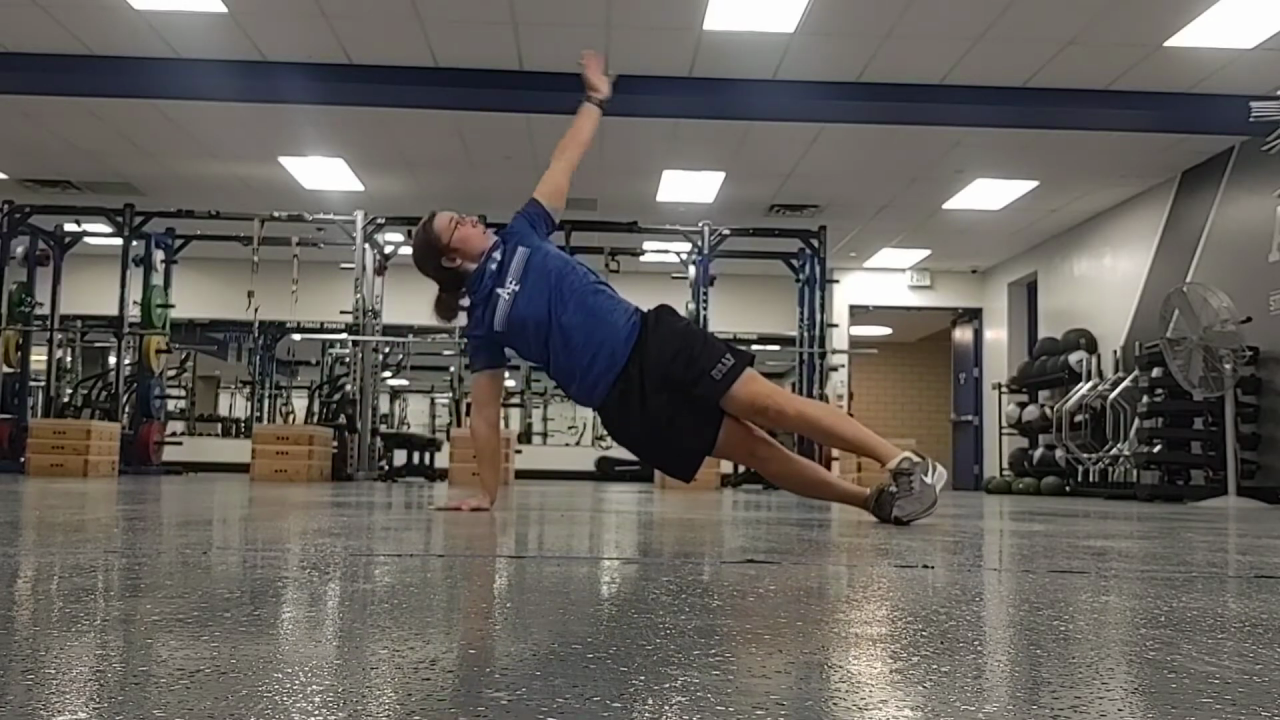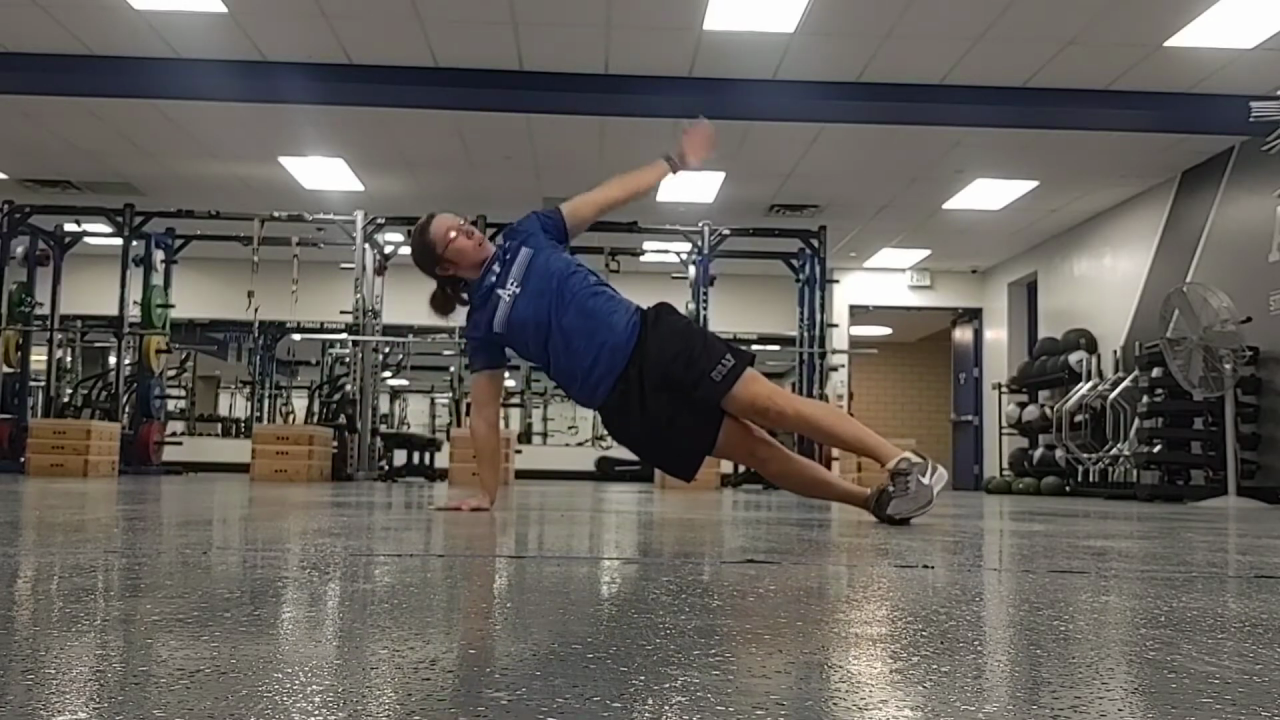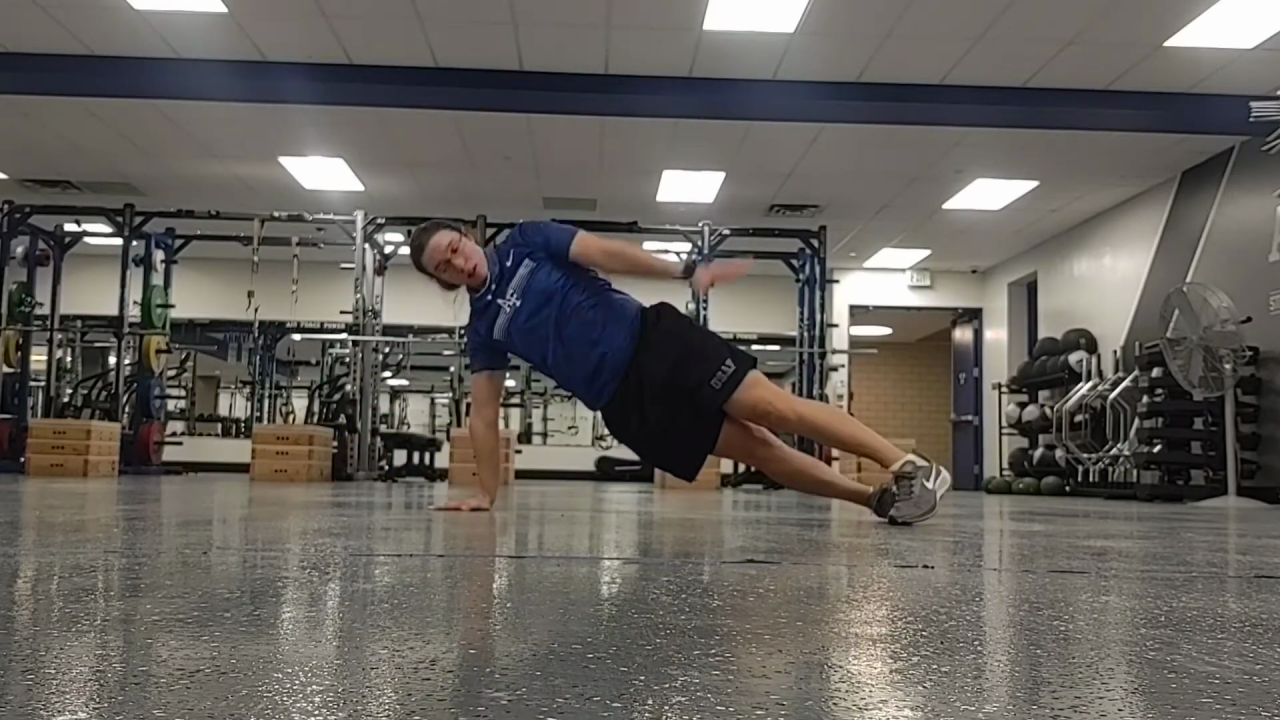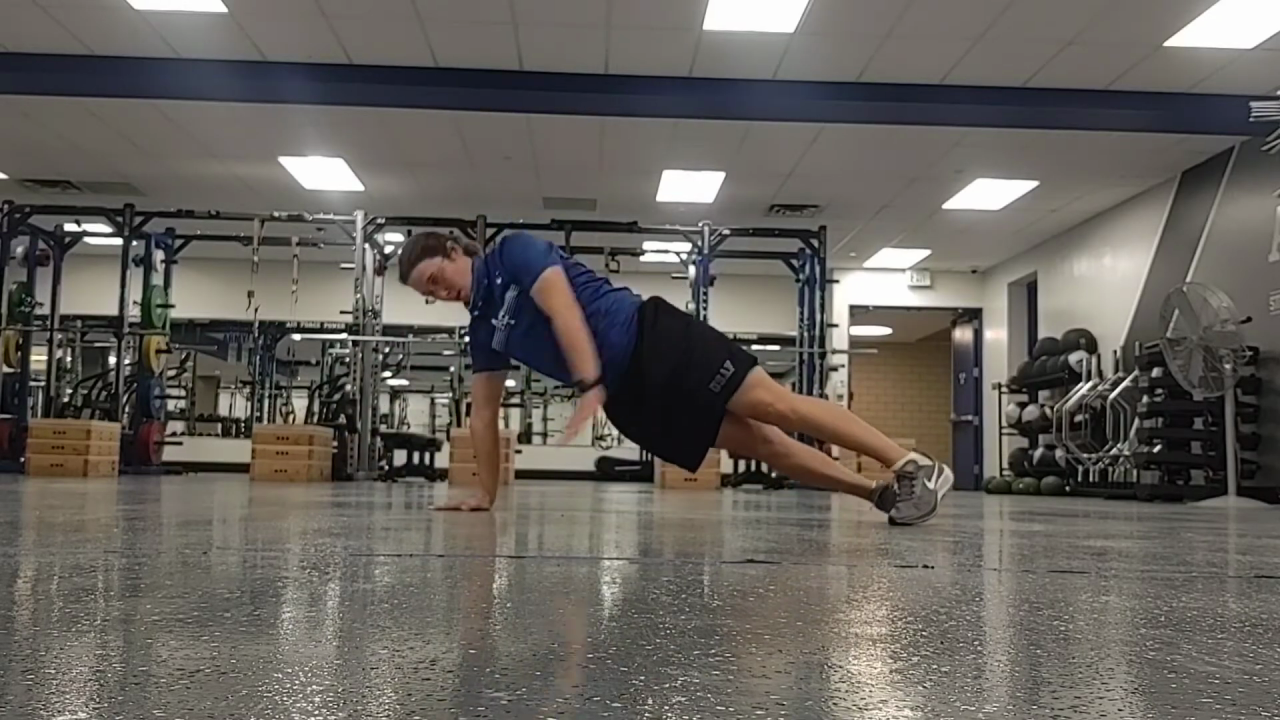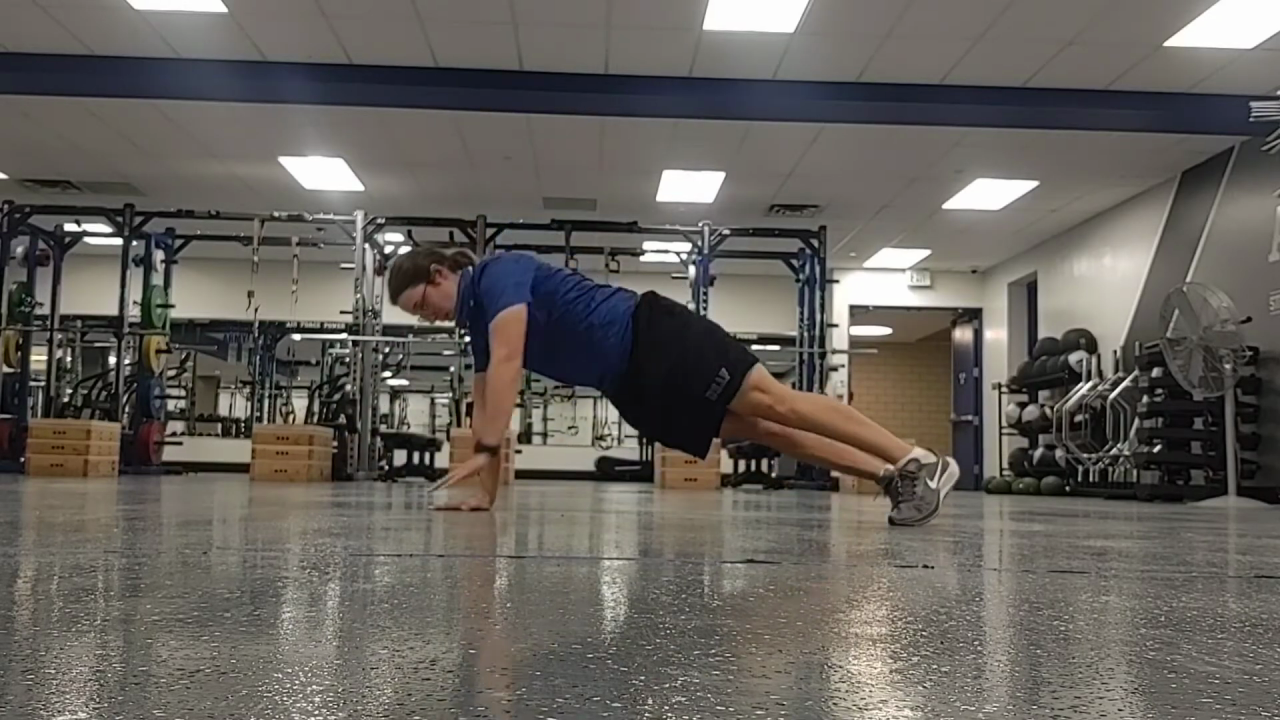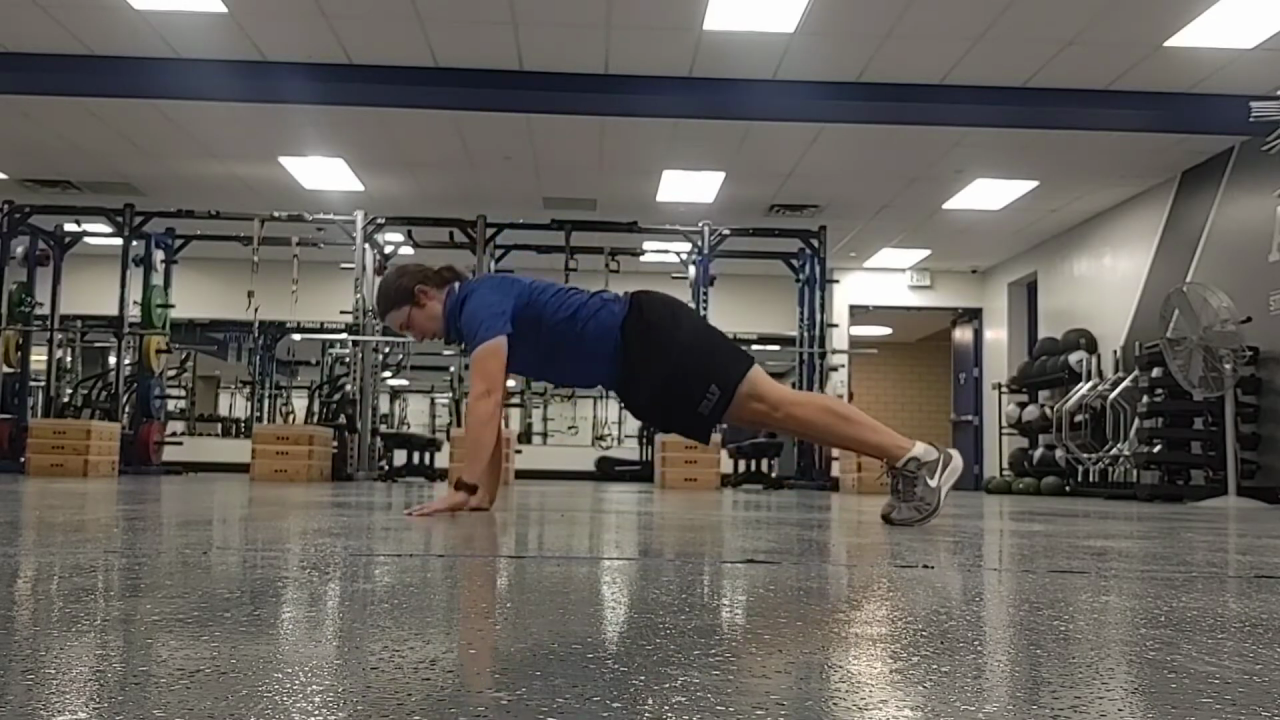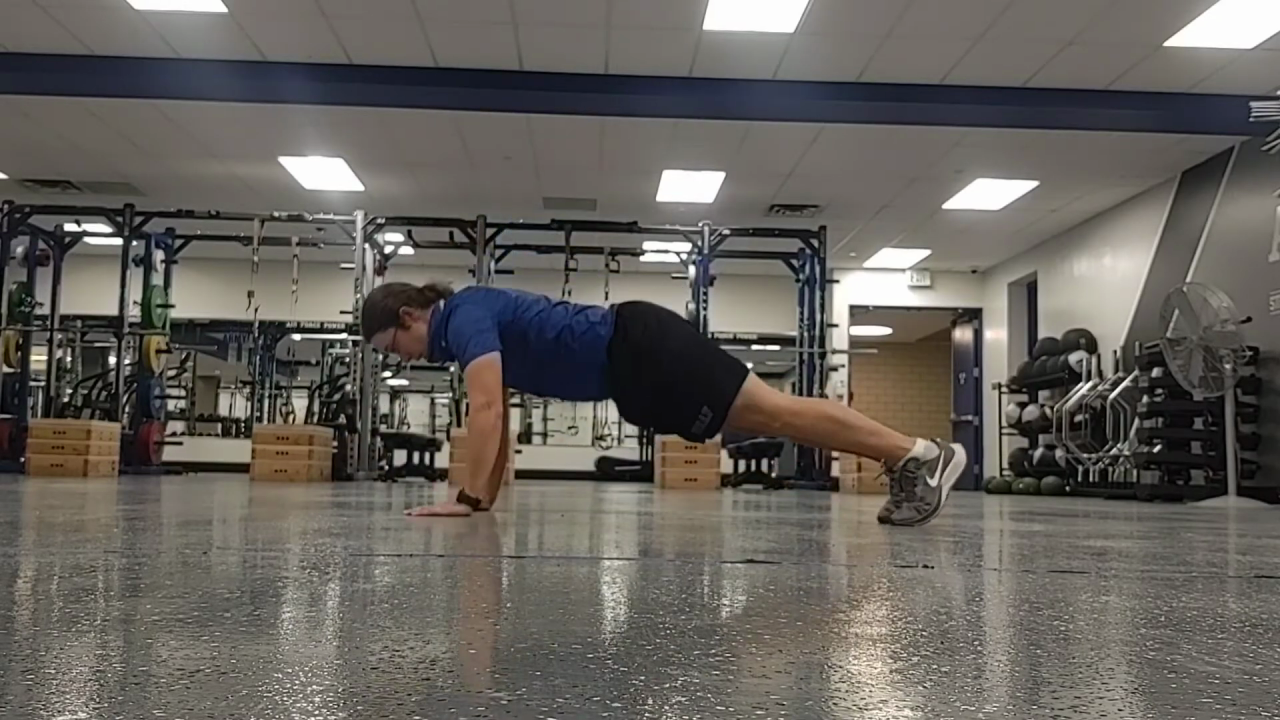
dt=0.2s
person 1, frame 1
left shoulder: (520, 239)
right shoulder: (481, 325)
left elbow: (563, 162)
right elbow: (485, 412)
left wrist: (595, 100)
right wrist: (487, 493)
left hip: (653, 342)
right hip: (624, 402)
left knee: (771, 405)
right knee: (753, 450)
left ankle: (904, 465)
right ankle: (875, 499)
person 1, frame 2
left shoulder: (525, 239)
right shoulder: (480, 323)
left elbow: (606, 197)
right elbow: (484, 414)
left wrist: (675, 162)
right wrist: (487, 492)
left hip: (653, 342)
right hip: (623, 405)
left knee: (771, 403)
right knee: (754, 449)
left ankle: (904, 465)
right ankle: (875, 497)
person 1, frame 3
left shoulder: (526, 243)
right shoulder: (482, 327)
left elbow: (607, 252)
right elbow: (483, 413)
left wrist: (686, 270)
right wrist: (487, 492)
left hip: (653, 343)
right hip: (623, 404)
left knee: (770, 405)
right knee: (755, 449)
left ankle: (908, 468)
right ankle: (875, 494)
person 1, frame 4
left shoulder: (513, 253)
right shoulder: (483, 328)
left elbow: (564, 307)
right elbow: (483, 413)
left wrist: (590, 383)
right wrist: (486, 493)
left hip: (648, 335)
right hip: (630, 399)
left knee: (772, 404)
right knee: (755, 440)
left ankle: (911, 465)
right ankle: (879, 489)
person 1, frame 5
left shoulder: (499, 273)
right shoulder: (476, 324)
left elbow: (509, 362)
right elbow: (484, 406)
left wrist: (485, 450)
right wrist: (486, 492)
left hip: (653, 334)
right hip: (632, 388)
left knee: (773, 402)
right knee: (759, 429)
left ankle: (917, 461)
right ankle: (888, 473)
person 1, frame 6
left shoulder: (480, 299)
right shoulder: (473, 329)
left elbow: (485, 398)
right elbow: (491, 414)
left wrist: (464, 485)
right wrist: (487, 493)
left hip: (650, 333)
right hip: (637, 379)
left knee: (774, 403)
right knee: (767, 417)
left ankle: (921, 457)
right ankle: (901, 463)
person 1, frame 7
left shoulder: (465, 314)
right shoulder: (465, 333)
left elbow: (486, 412)
right elbow: (495, 418)
left wrist: (470, 497)
right wrist: (487, 495)
left hip: (641, 346)
right hip: (633, 382)
left knee: (772, 411)
right knee: (767, 421)
left ankle: (923, 455)
right ankle: (903, 461)
